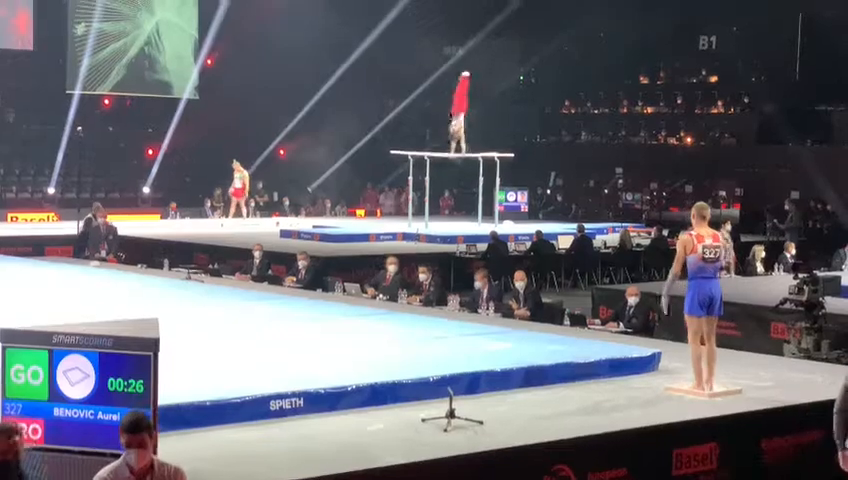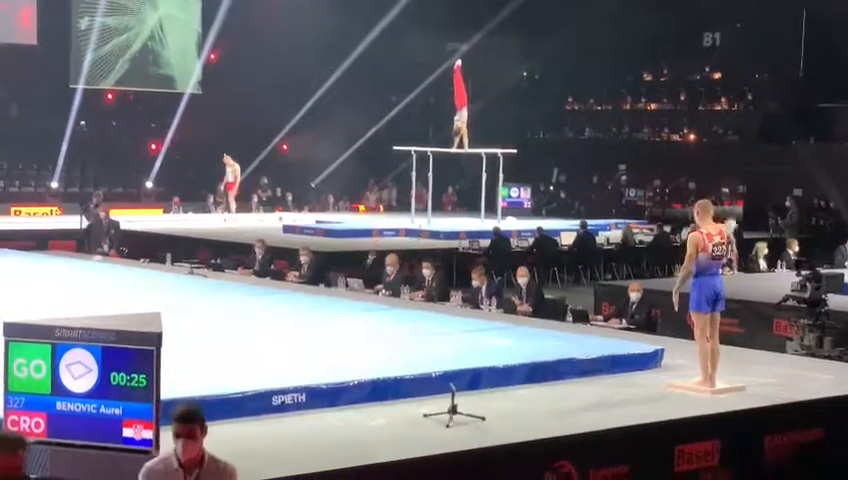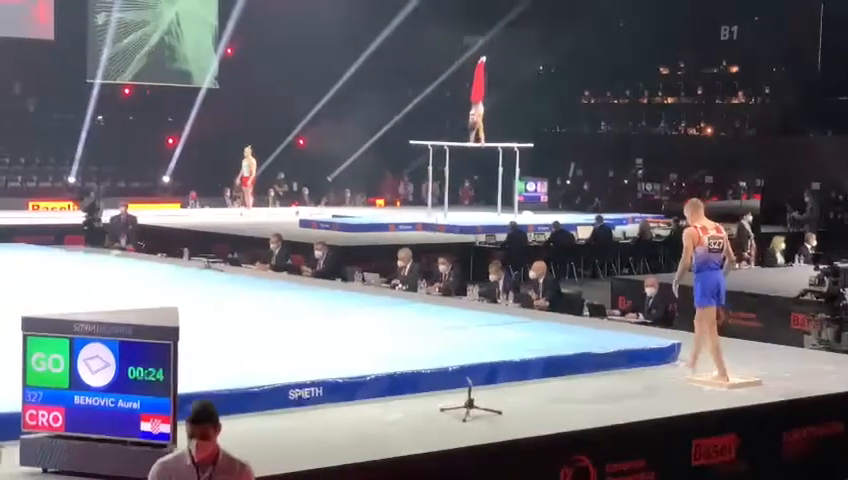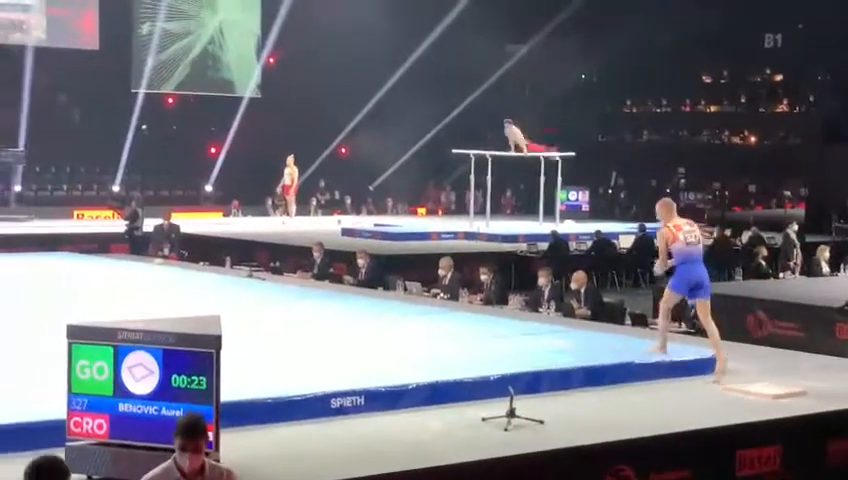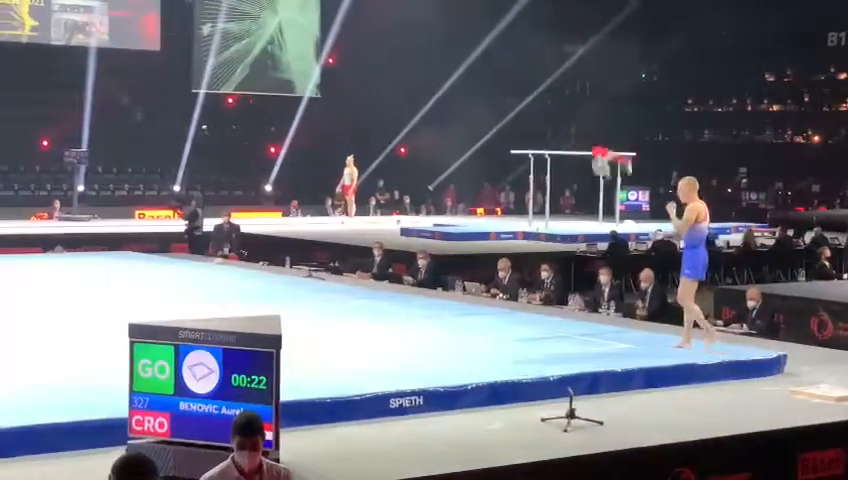
dt=1s
person 1, frame 1
left shoulder: (686, 238)
right shoulder: (718, 237)
left elbow: (676, 270)
left wrist: (665, 293)
left hip: (697, 287)
right hip: (715, 287)
left knee: (694, 339)
right knee: (710, 338)
left ankle: (698, 383)
right ankle: (709, 380)
person 1, frame 2
left shoulder: (695, 236)
right shoulder: (722, 231)
left elbow: (688, 268)
left wrist: (675, 289)
left hip: (702, 285)
right hip: (718, 283)
left knee: (701, 335)
right knee: (713, 335)
left ankle: (704, 379)
right ankle: (712, 378)
person 1, frame 3
left shoulder: (691, 232)
right shoulder: (720, 230)
left elbow: (686, 262)
right elbow: (731, 259)
left wrist: (676, 281)
left hip: (704, 279)
right hip: (719, 278)
left knee: (710, 329)
right knee: (699, 322)
left ankle: (722, 373)
right ankle: (692, 362)
person 1, frame 4
left shoulder: (665, 231)
right shoulder: (692, 225)
left elbow: (662, 261)
left wrist: (660, 268)
left hip: (684, 273)
right hip: (701, 271)
left knee: (664, 307)
right knee: (707, 320)
left ankle: (662, 347)
right ankle: (720, 359)
person 1, frame 5
left shoulder: (694, 207)
right shoulder: (695, 207)
left elbow: (680, 229)
right elbow: (685, 233)
left wrist: (672, 213)
left hip: (694, 254)
right hip: (692, 253)
left knee: (683, 299)
right knee: (687, 299)
left ankle: (709, 332)
right ankle: (686, 339)
